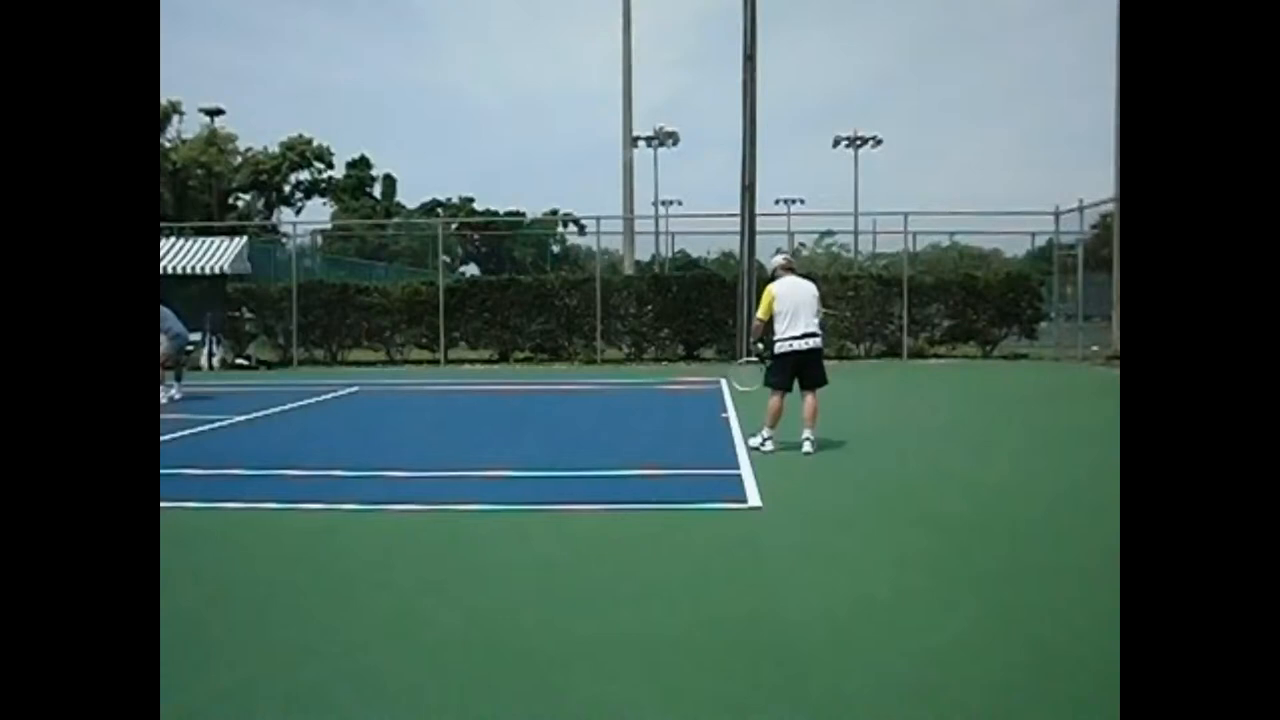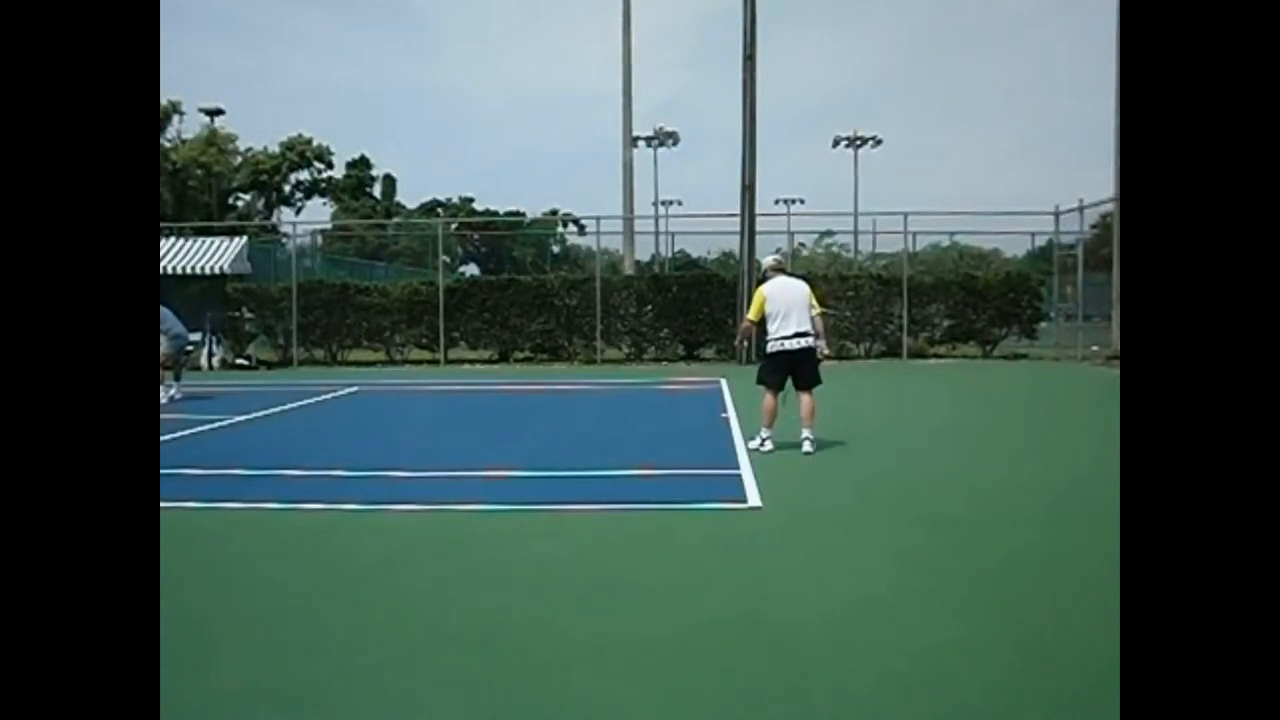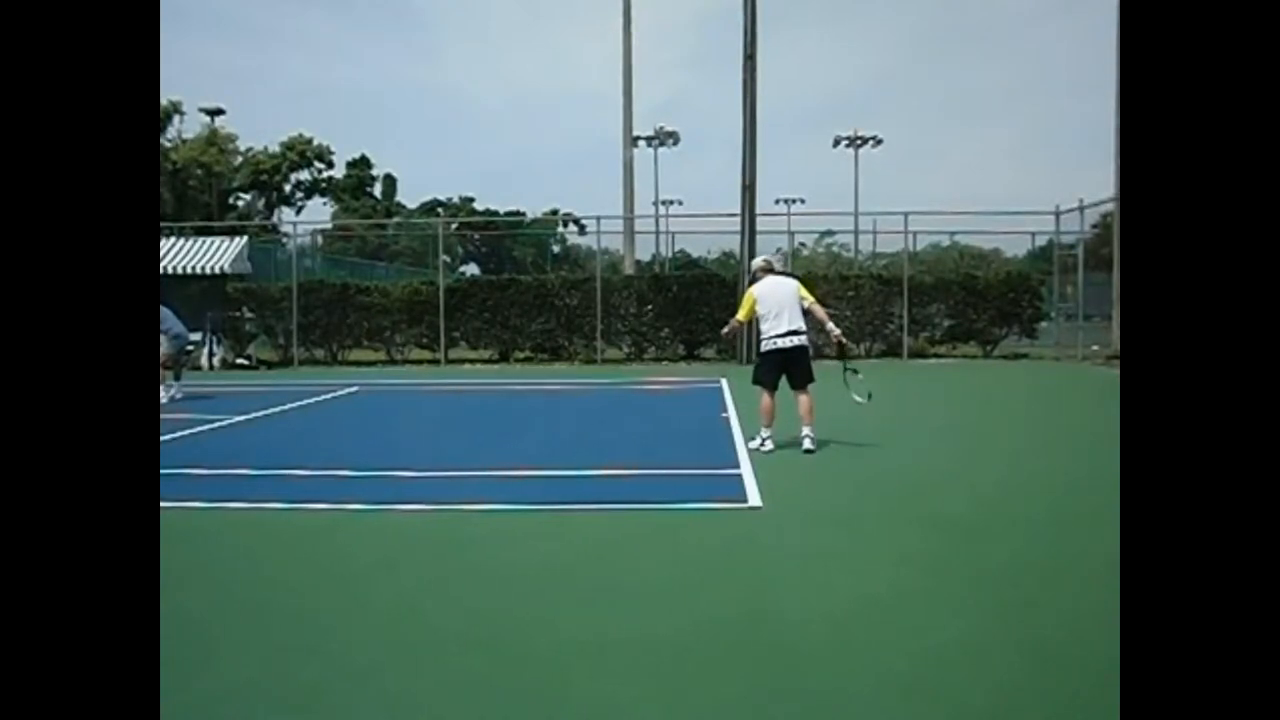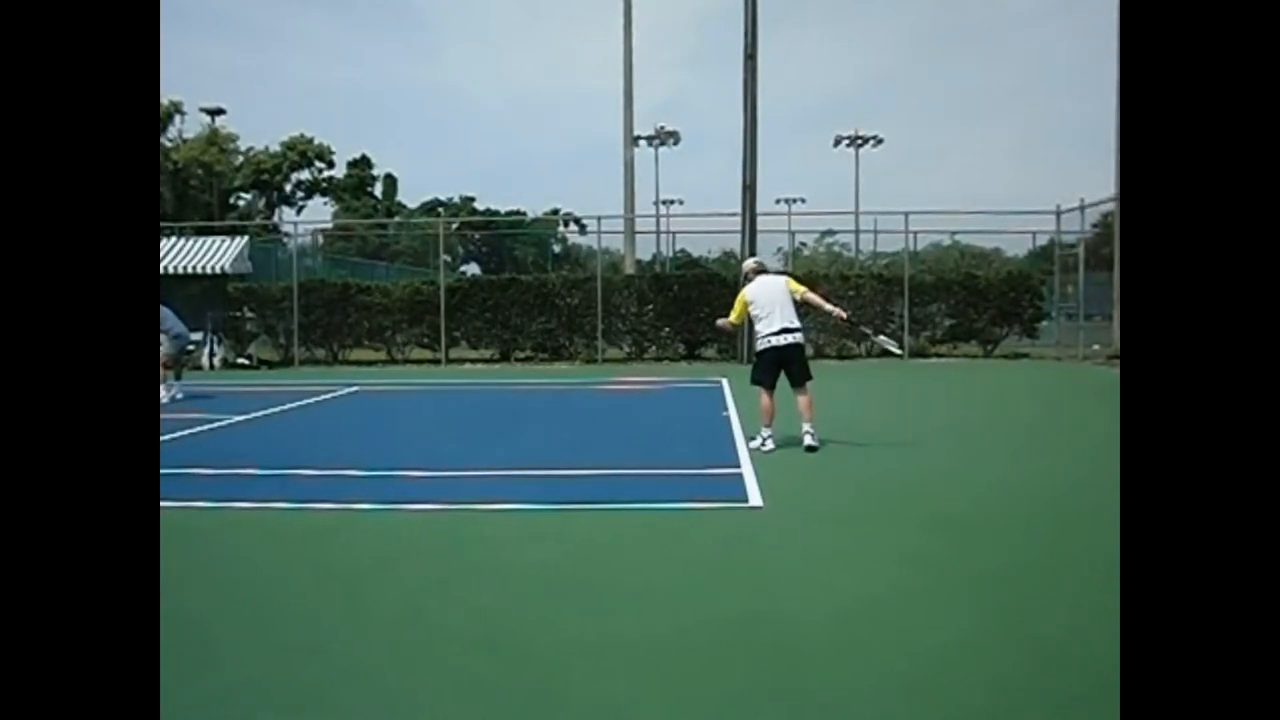
dt=1s
person 1, frame 1
left shoulder: (773, 288)
right shoulder: (811, 286)
left elbow: (759, 322)
right elbow: (818, 316)
left wrist: (755, 340)
left hip: (786, 346)
right hip: (811, 345)
left knee: (777, 393)
right knee: (809, 392)
left ankle: (766, 437)
right ankle: (808, 438)
person 1, frame 2
left shoulder: (764, 289)
right shoulder: (803, 285)
left elbow: (749, 323)
right elbow: (816, 316)
left wrist: (741, 338)
right wrist: (821, 342)
left hip: (778, 346)
right hip: (804, 344)
left knee: (771, 392)
right knee: (805, 392)
left ankle: (765, 437)
right ankle: (807, 437)
person 1, frame 3
left shoulder: (755, 290)
right shoulder: (793, 283)
left elbow: (739, 322)
right elbow: (813, 305)
left wrist: (727, 330)
right wrist: (830, 326)
left hip: (772, 345)
right hip: (798, 342)
left knee: (767, 391)
right knee: (802, 390)
left ankle: (765, 437)
right ankle: (807, 435)
person 1, frame 4
left shoulder: (747, 291)
right shoulder: (783, 280)
left elbow: (732, 325)
right elbow: (806, 294)
left wrist: (720, 323)
right wrist: (829, 307)
left hip: (767, 344)
right hip: (793, 339)
left knee: (766, 390)
right knee: (801, 388)
left ankle: (766, 436)
right ankle: (808, 432)
